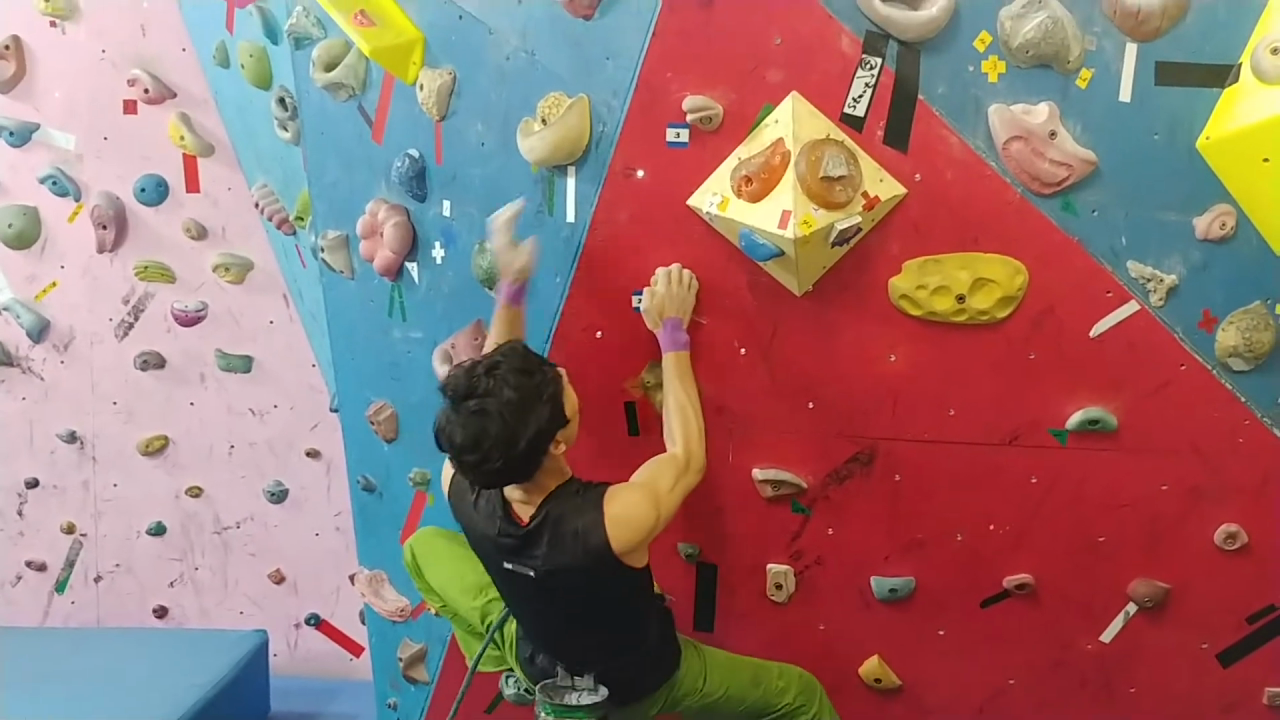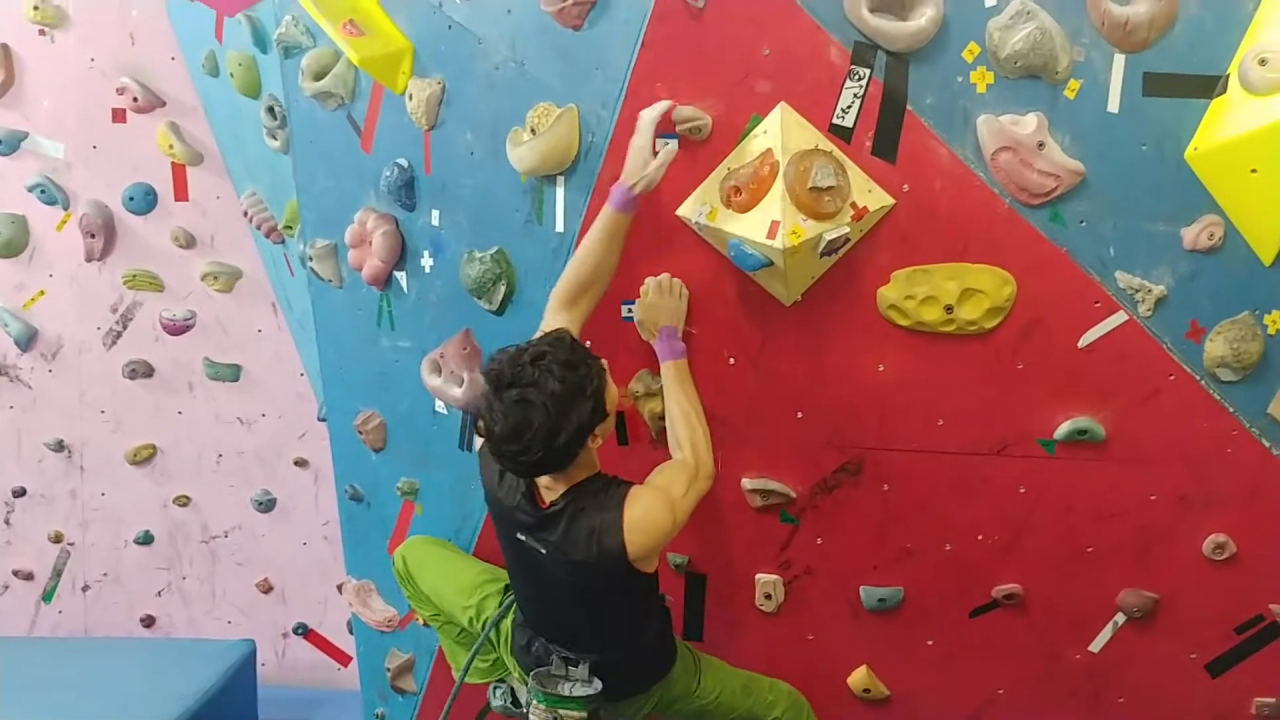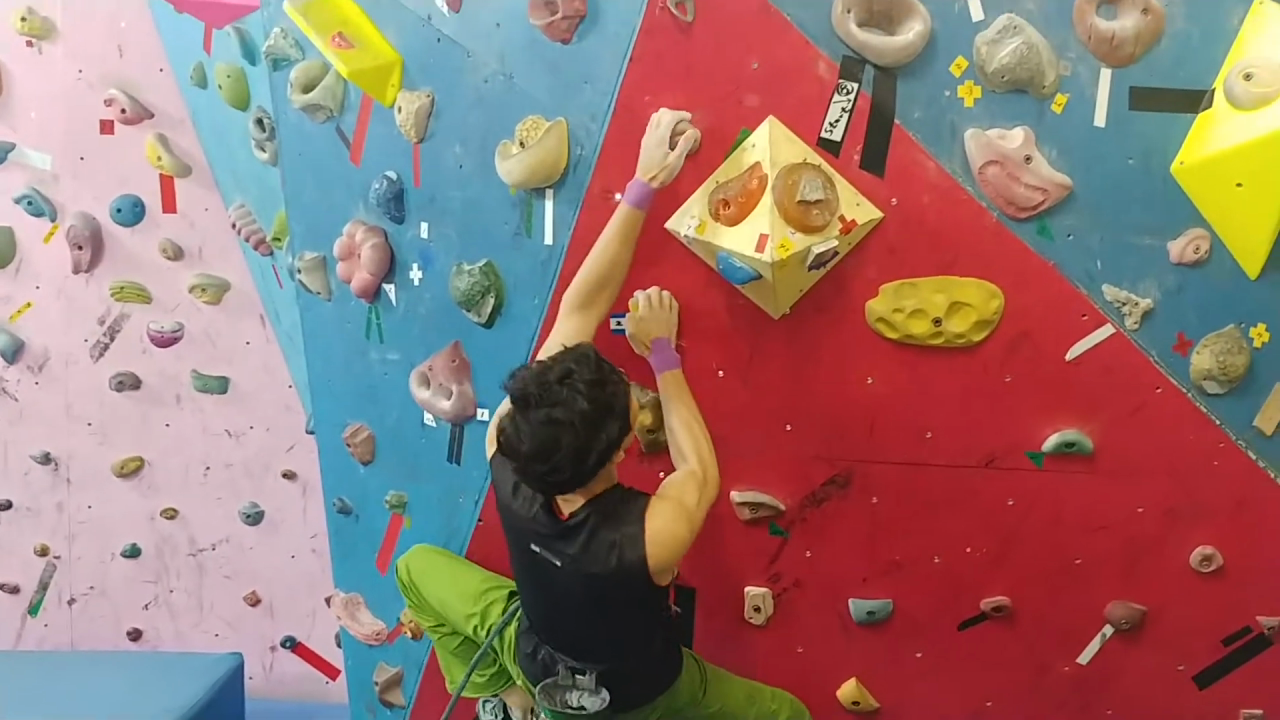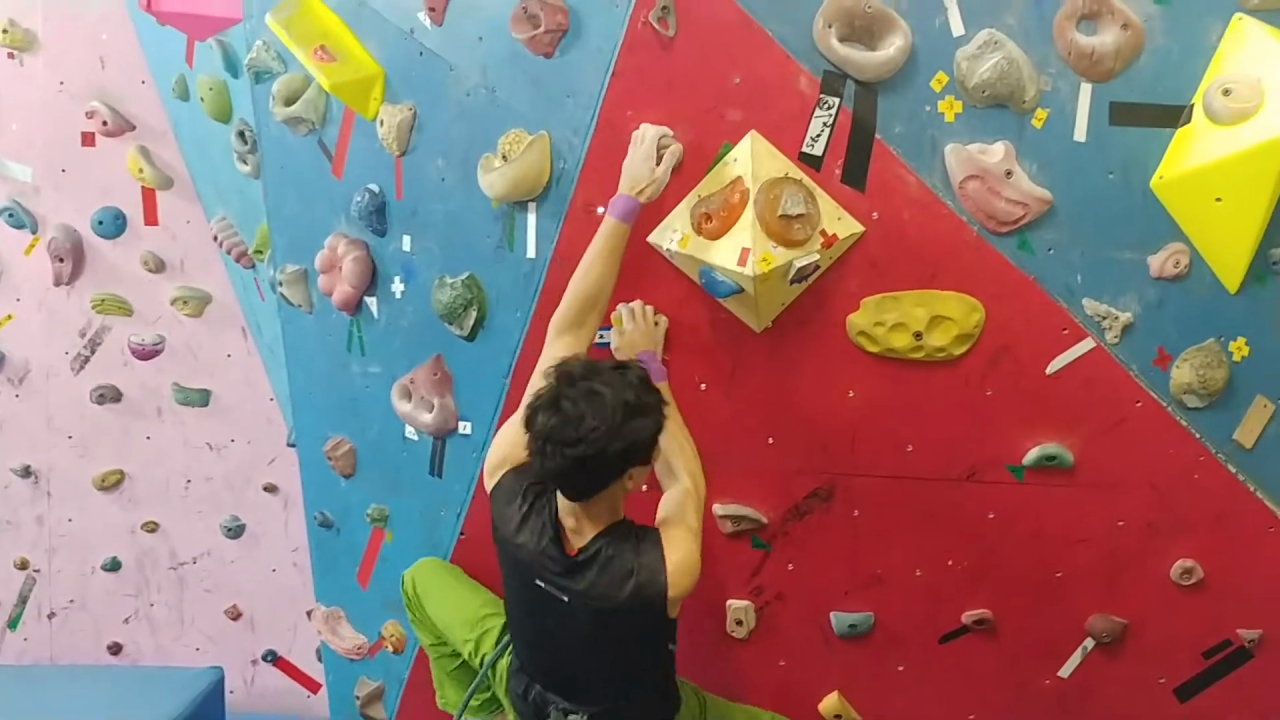
dt=0.2s
person 1, frame 1
left shoulder: (467, 488)
right shoulder: (613, 520)
left elbow: (493, 378)
right elbow: (688, 459)
left wrist: (509, 288)
right wrist: (673, 333)
left hip: (541, 669)
left knee: (425, 550)
person 1, frame 2
left shoulder: (497, 448)
right shoulder: (635, 521)
left elbow: (565, 306)
right elbow: (697, 467)
left wrist: (626, 188)
right wrist: (668, 340)
left hip: (534, 657)
left knee: (415, 558)
person 1, frame 3
left shoulder: (506, 452)
right shoulder: (652, 534)
left elbow: (579, 309)
right elbow: (701, 473)
left wrist: (642, 185)
right wrist: (662, 352)
left hip: (537, 667)
left knee: (418, 567)
person 1, frame 4
left shoulder: (509, 482)
right shoulder: (668, 567)
left elbow: (567, 331)
right elbow: (688, 489)
left wrist: (629, 201)
right wrist: (650, 365)
left knee: (426, 580)
